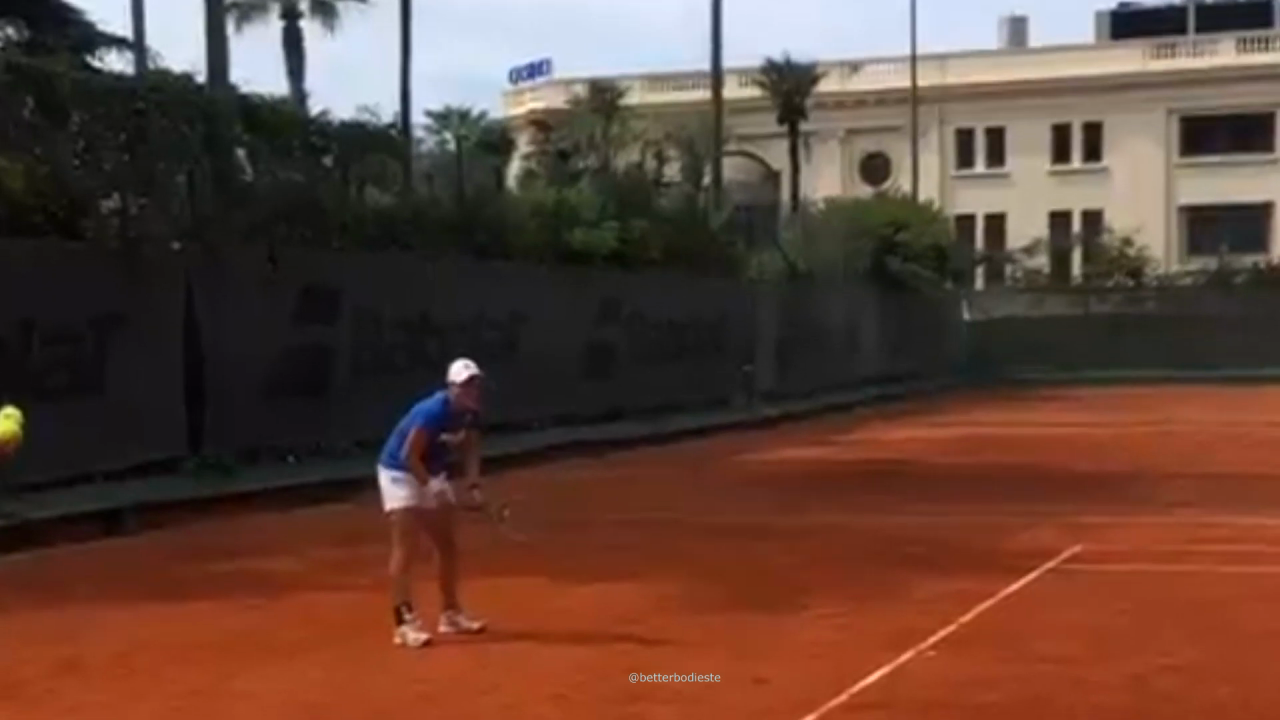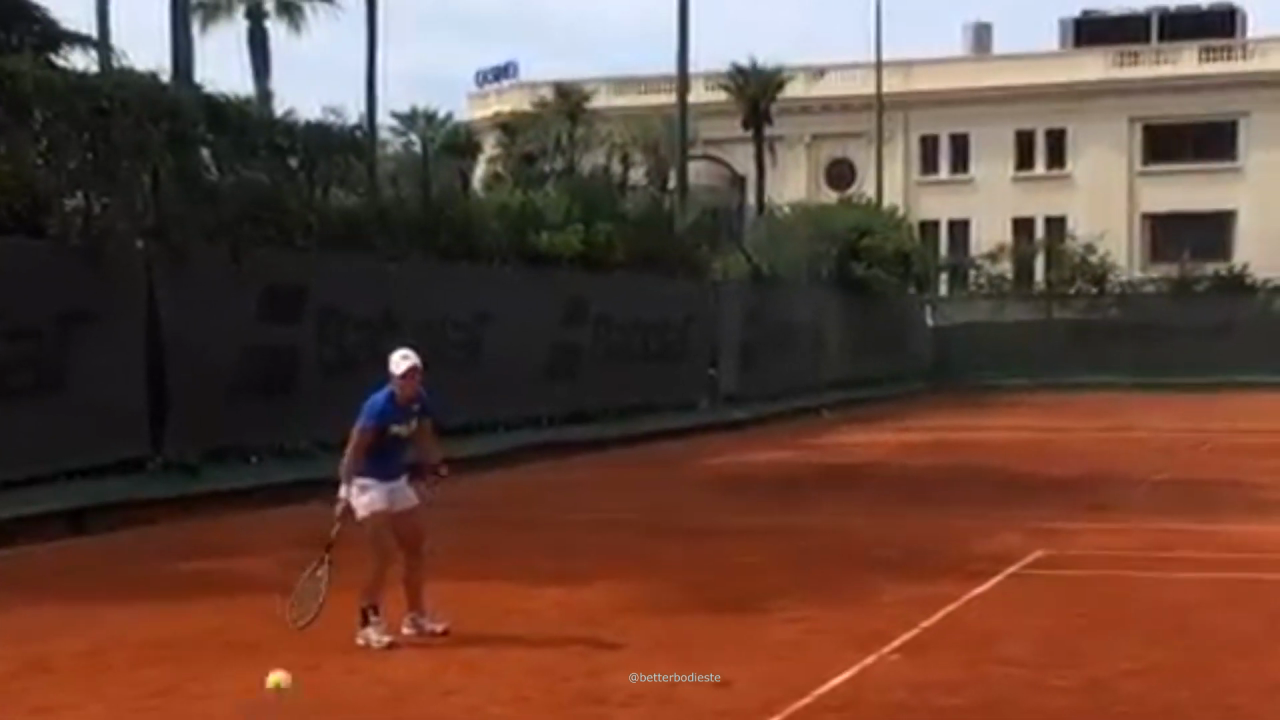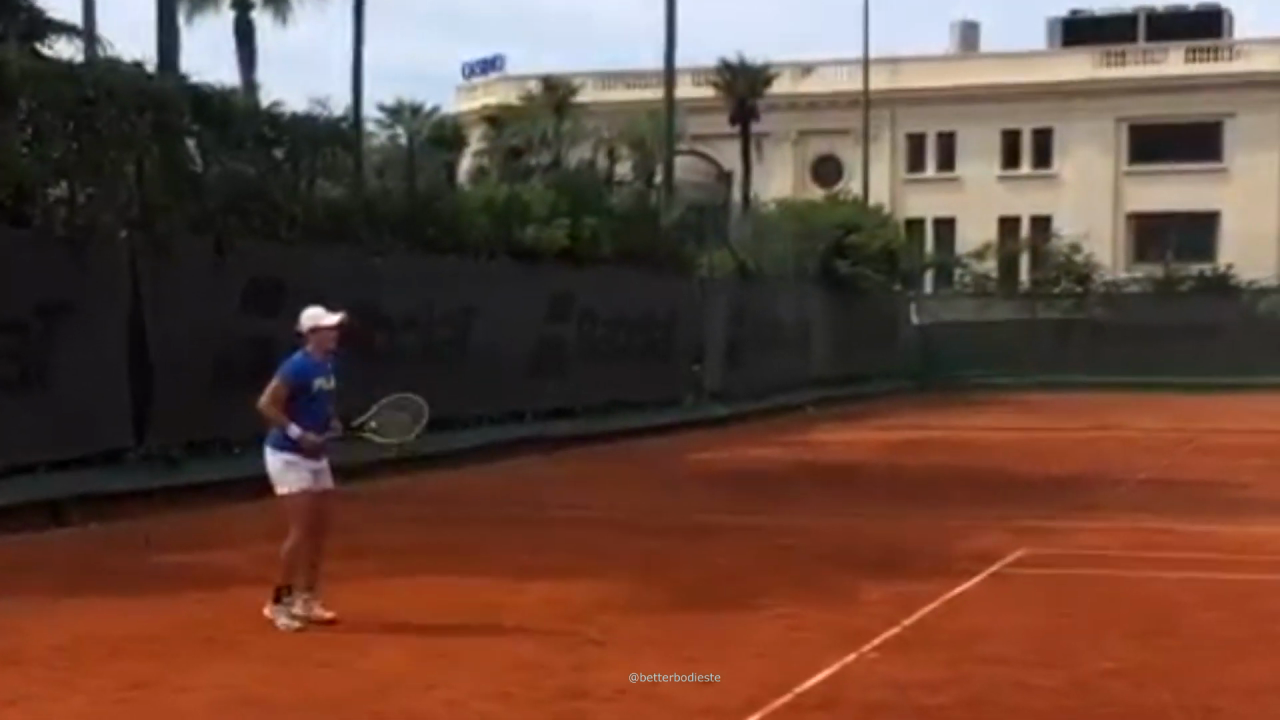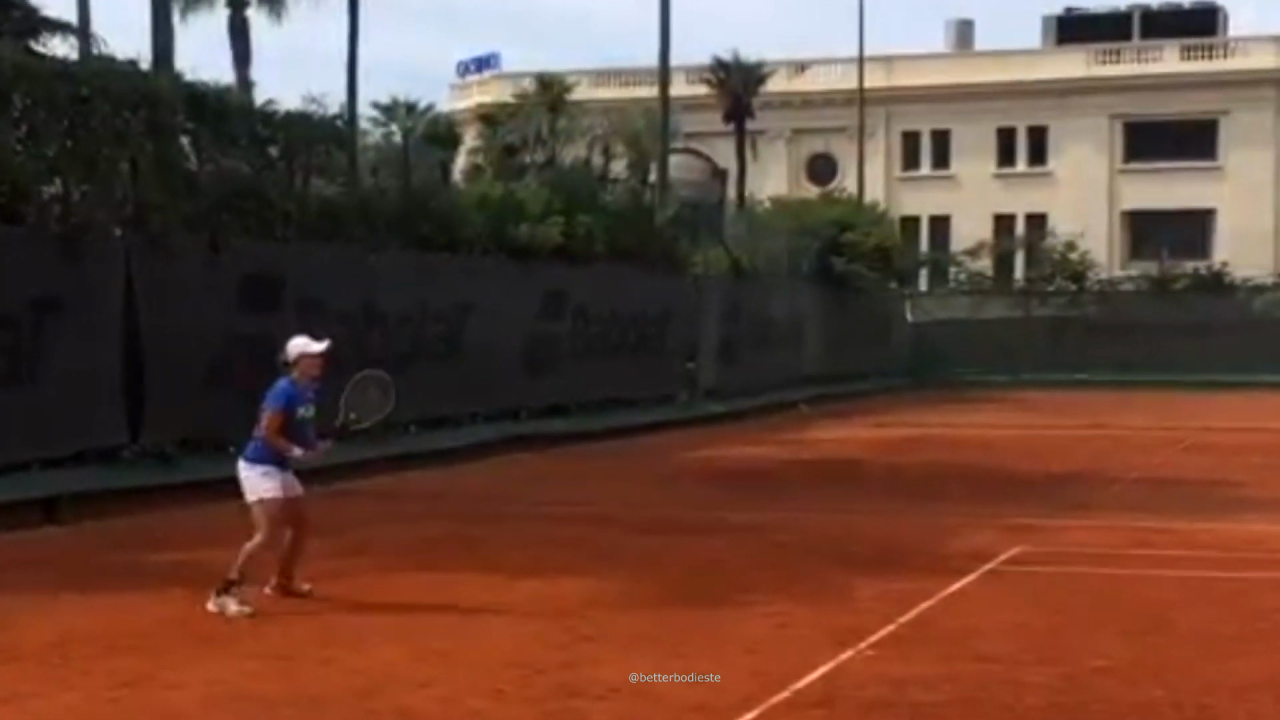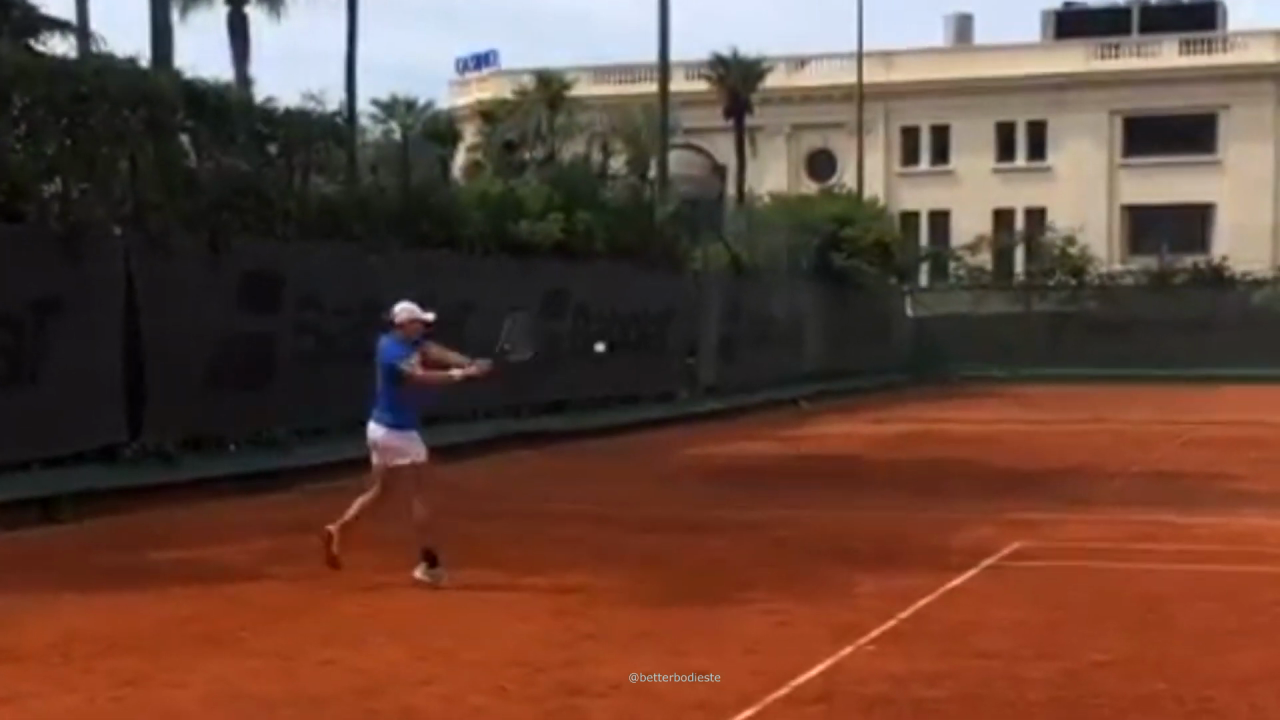
dt=1s
person 1, frame 1
left shoulder: (470, 412)
right shoulder: (432, 411)
left elbow: (470, 449)
right elbow: (409, 456)
left wrist: (473, 484)
right wrist: (434, 488)
left hip: (433, 476)
right hip: (400, 474)
left knee: (448, 546)
right knee: (405, 548)
left ankle: (451, 614)
right ankle: (405, 623)
person 1, frame 2
left shoulder: (420, 399)
right shoulder: (379, 407)
left elbow: (422, 437)
right elbow: (353, 450)
left wrist: (435, 465)
right wrist: (346, 493)
left hip: (396, 480)
right hip: (365, 482)
left knee: (415, 546)
right knee: (381, 551)
left ankle: (416, 616)
right ankle: (368, 624)
person 1, frame 3
left shoulder: (327, 364)
right shoulder: (296, 366)
right elbow: (265, 406)
left wrist: (331, 421)
right wrist: (296, 433)
left hip: (314, 456)
right hip: (287, 455)
left knee: (319, 529)
right knee: (301, 529)
left ankle: (306, 600)
right ankle: (278, 601)
person 1, frame 4
left shoulder: (308, 390)
right shoulder: (284, 392)
right elbow: (266, 434)
left wrist: (313, 444)
right wrist: (298, 453)
left hip: (278, 469)
right hip: (259, 467)
left knee: (301, 525)
right knee: (266, 534)
left ankle: (283, 581)
right ankle: (225, 594)
person 1, frame 5
left shoulder: (394, 342)
right shoulder: (392, 350)
left elbow: (434, 350)
right elbow: (420, 377)
left wrist: (471, 363)
right wrist: (461, 374)
left hip: (380, 427)
right hip: (396, 432)
left knee: (379, 492)
right knee: (416, 498)
left ankle: (337, 529)
right ankle: (428, 564)
